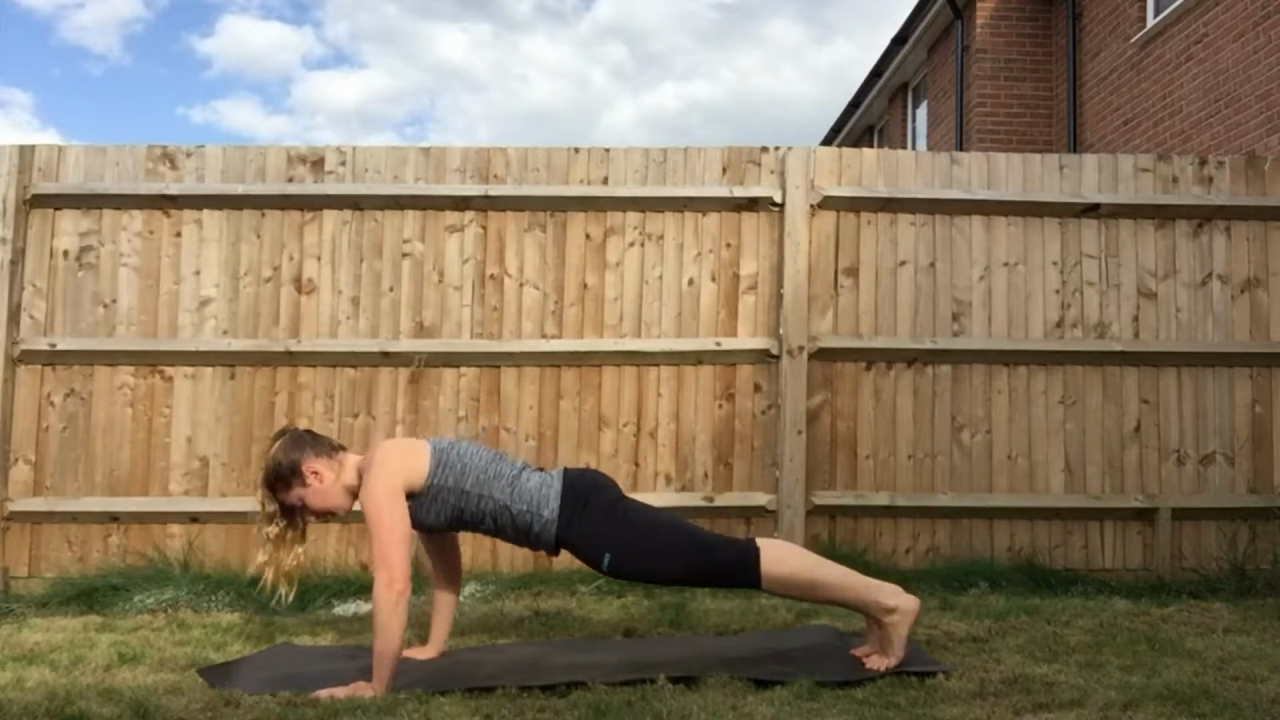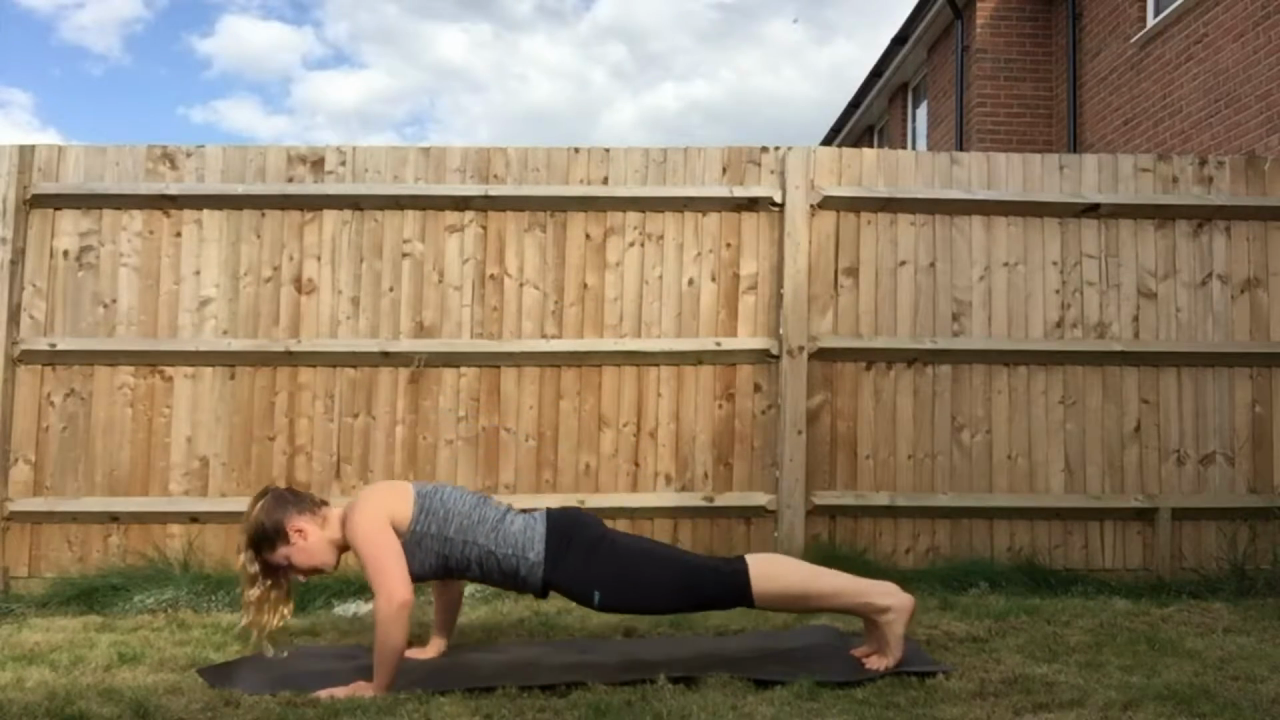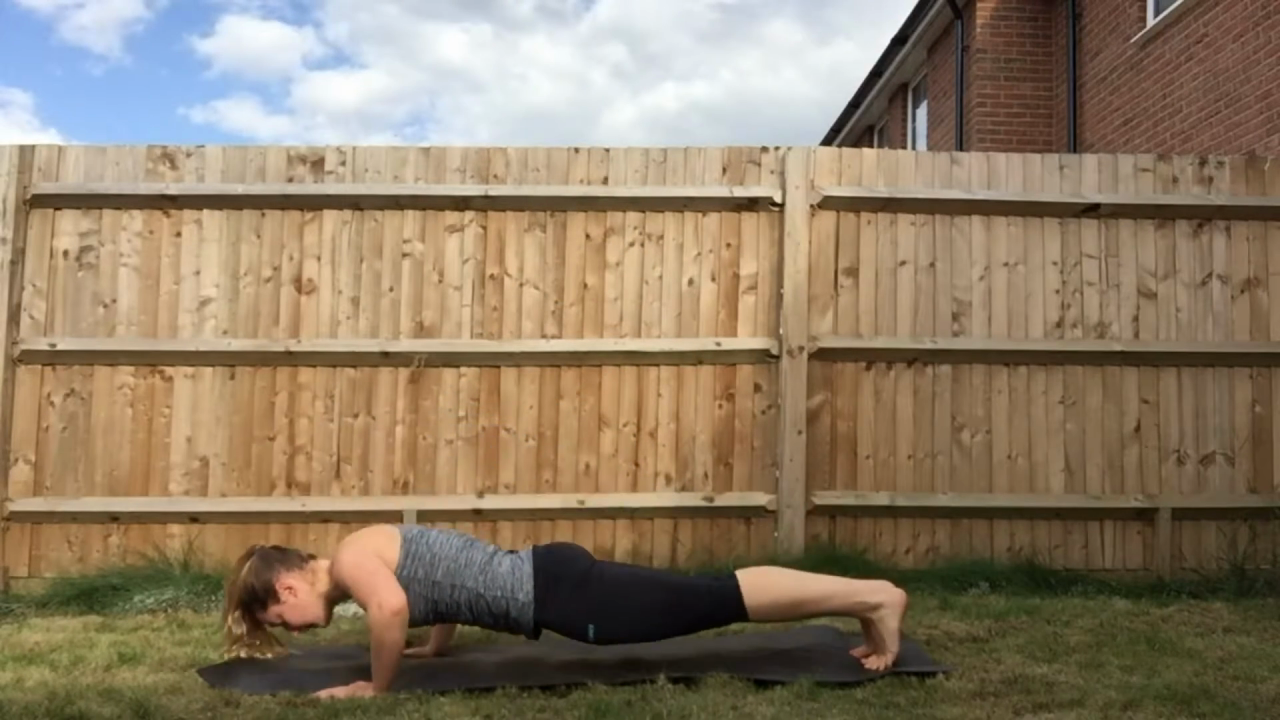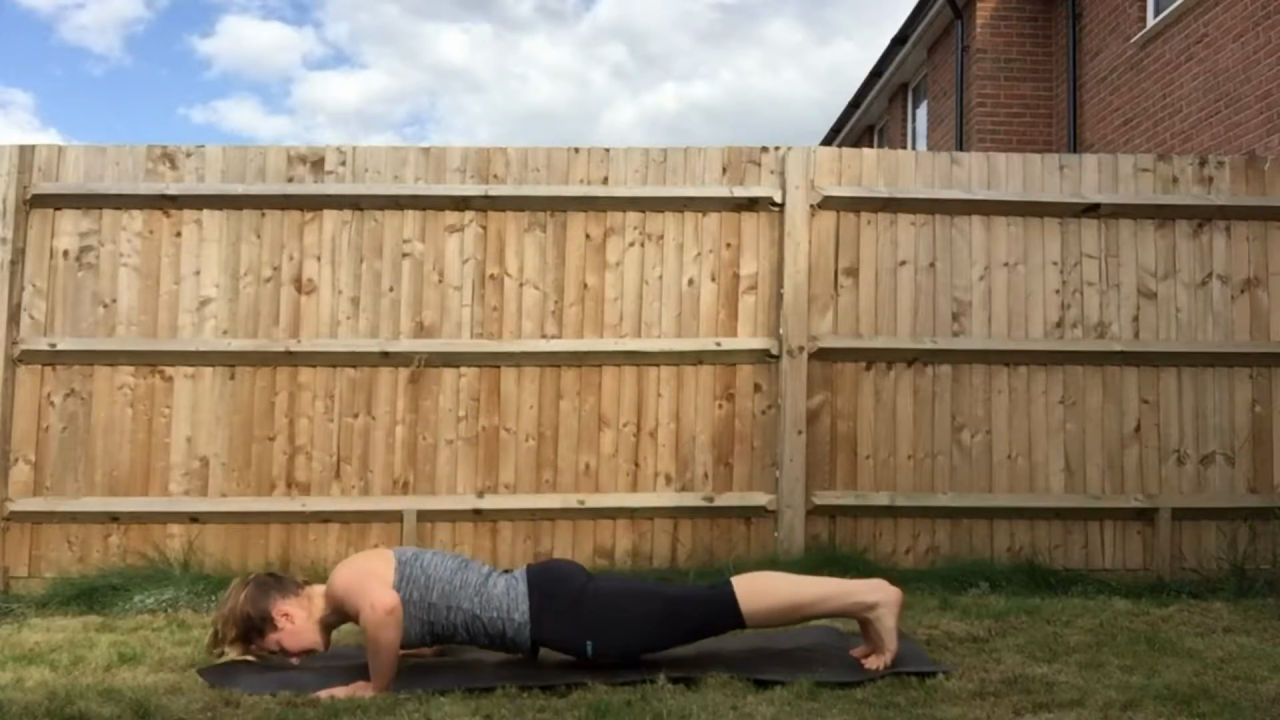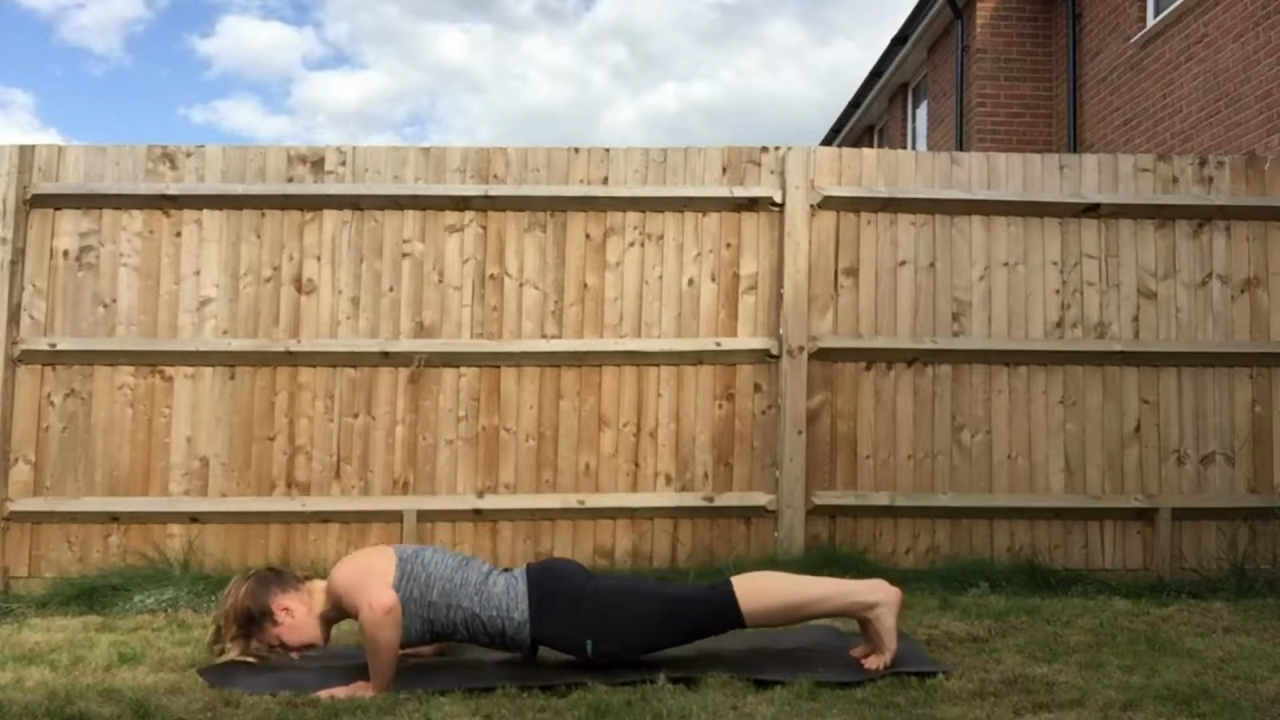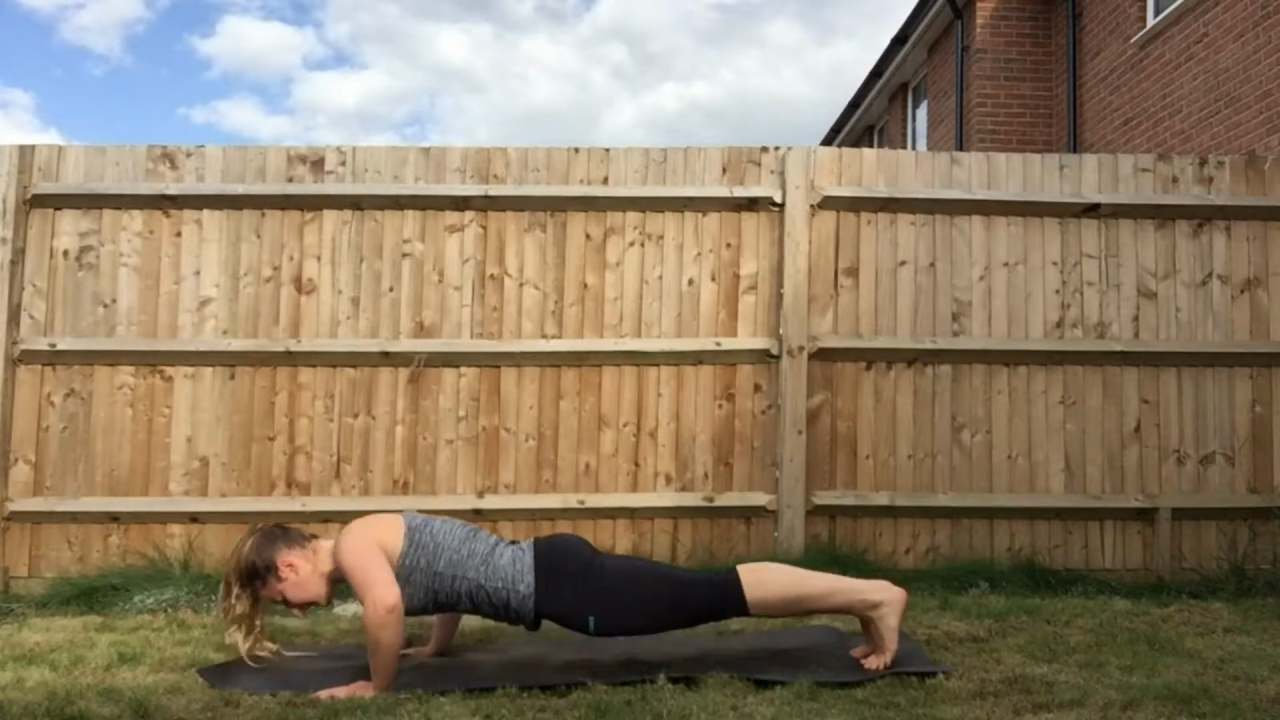
dt=0.2s
person 1, frame 1
left shoulder: (379, 475)
right shoulder: (399, 472)
left elbow: (391, 584)
right elbow: (445, 560)
left wrist: (376, 684)
right wrist: (433, 646)
left hip: (578, 517)
right hip: (573, 503)
left knee: (728, 564)
right knee: (724, 563)
left ankle: (887, 602)
right ankle: (878, 602)
person 1, frame 2
left shoulder: (361, 515)
right shoulder: (383, 510)
left elbow: (396, 598)
left wrist: (376, 686)
right wrist: (434, 645)
left hip: (563, 558)
right hip: (560, 540)
left knee: (722, 582)
right knee: (717, 579)
left ankle: (881, 600)
right ankle: (874, 599)
person 1, frame 3
left shoulder: (348, 558)
right shoulder: (368, 550)
left elbow: (390, 607)
left wrist: (375, 686)
right wrist: (432, 649)
left hip: (554, 594)
right hip: (549, 575)
left knee: (714, 599)
right knee: (707, 594)
left ankle: (872, 596)
right ankle: (868, 597)
person 1, frame 4
left shoulder: (343, 583)
right shoulder: (367, 570)
left elbow: (385, 608)
left wrist: (376, 684)
right wrist: (428, 645)
left hip: (551, 614)
right hip: (545, 592)
left knee: (709, 608)
right knee: (704, 603)
left ankle: (869, 596)
right ankle: (863, 594)
person 1, frame 5
left shoulder: (343, 578)
right shoulder: (367, 569)
left elbow: (383, 608)
left wrist: (376, 685)
right wrist: (429, 642)
left hip: (551, 612)
right hip: (546, 590)
left knee: (708, 609)
right knee: (701, 603)
left ankle: (868, 597)
right ankle: (863, 596)
person 1, frame 6
left shoulder: (349, 546)
right shoulder: (372, 538)
left elbow: (384, 606)
left wrist: (377, 684)
right wrist: (435, 648)
left hip: (556, 585)
right hip: (551, 566)
left knee: (713, 594)
right knee: (708, 589)
left ankle: (873, 595)
right ankle: (869, 596)
